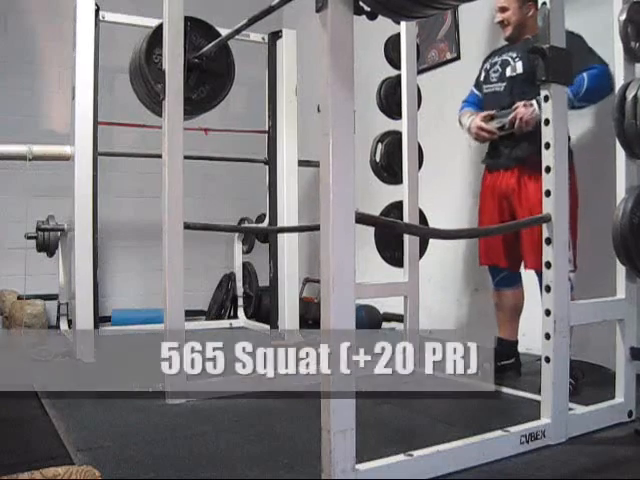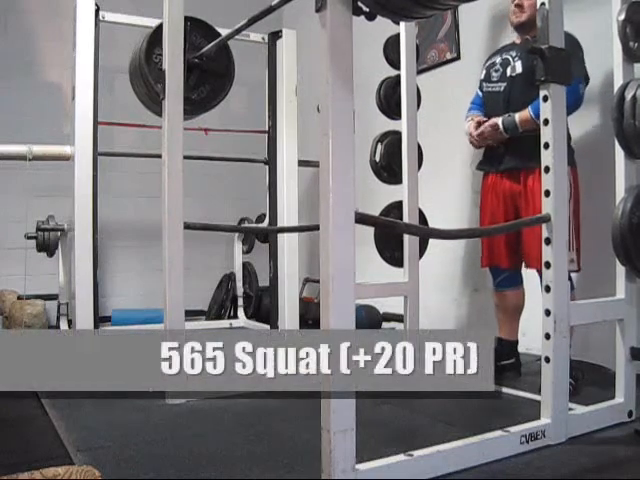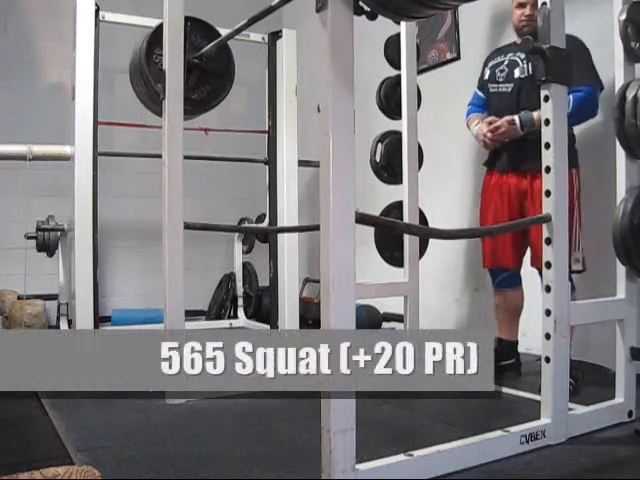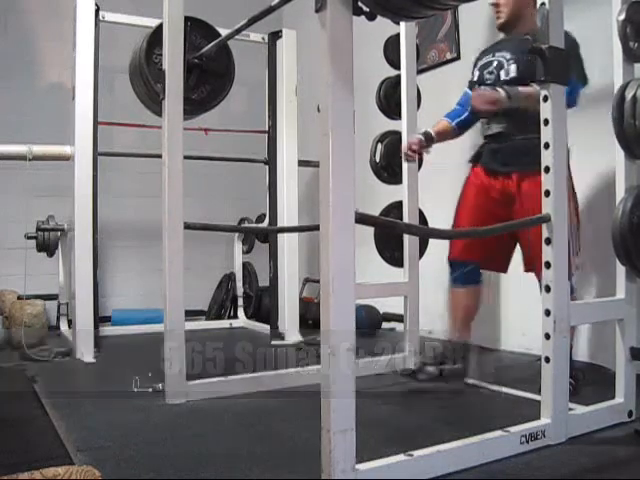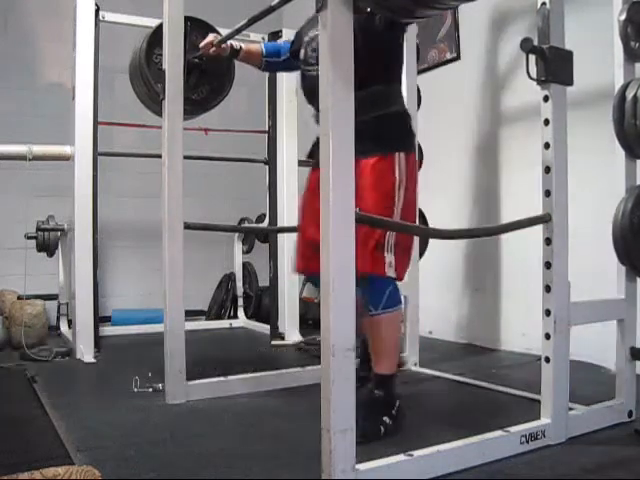
dt=1s
person 1, frame 1
left shoulder: (559, 42)
right shoulder: (493, 58)
left elbow: (600, 79)
right elbow: (469, 102)
left wrist: (541, 105)
right wrist: (470, 120)
left hip: (540, 169)
right hip: (496, 169)
left knee: (548, 266)
right knee: (500, 264)
right ankle: (506, 352)
person 1, frame 2
left shoulder: (559, 44)
right shoulder: (497, 56)
left elbow: (569, 94)
right elbow: (480, 101)
left wrist: (506, 124)
right wrist: (473, 123)
left hip: (543, 168)
right hip: (498, 170)
right knee: (501, 264)
right ankle: (506, 352)
person 1, frame 3
left shoulder: (567, 47)
right shoulder: (496, 57)
left elbow: (586, 100)
right elbow: (476, 104)
left wrist: (523, 122)
right wrist: (480, 126)
right hip: (501, 171)
right knee: (500, 265)
right ankle: (507, 353)
person 1, frame 4
right shoulder: (488, 54)
left elbow: (567, 91)
right elbow: (467, 109)
left wrist: (505, 96)
right wrist: (427, 137)
left hip: (536, 171)
right hip: (488, 169)
right knee: (463, 257)
left ankle: (564, 364)
right ankle: (455, 353)
person 1, frame 5
left shoulder: (378, 15)
right shoulder: (312, 27)
right elbow: (282, 55)
right wrist: (232, 48)
left hip: (381, 152)
left knee: (374, 269)
right knee: (316, 265)
left ankle: (383, 396)
right ankle: (373, 350)
